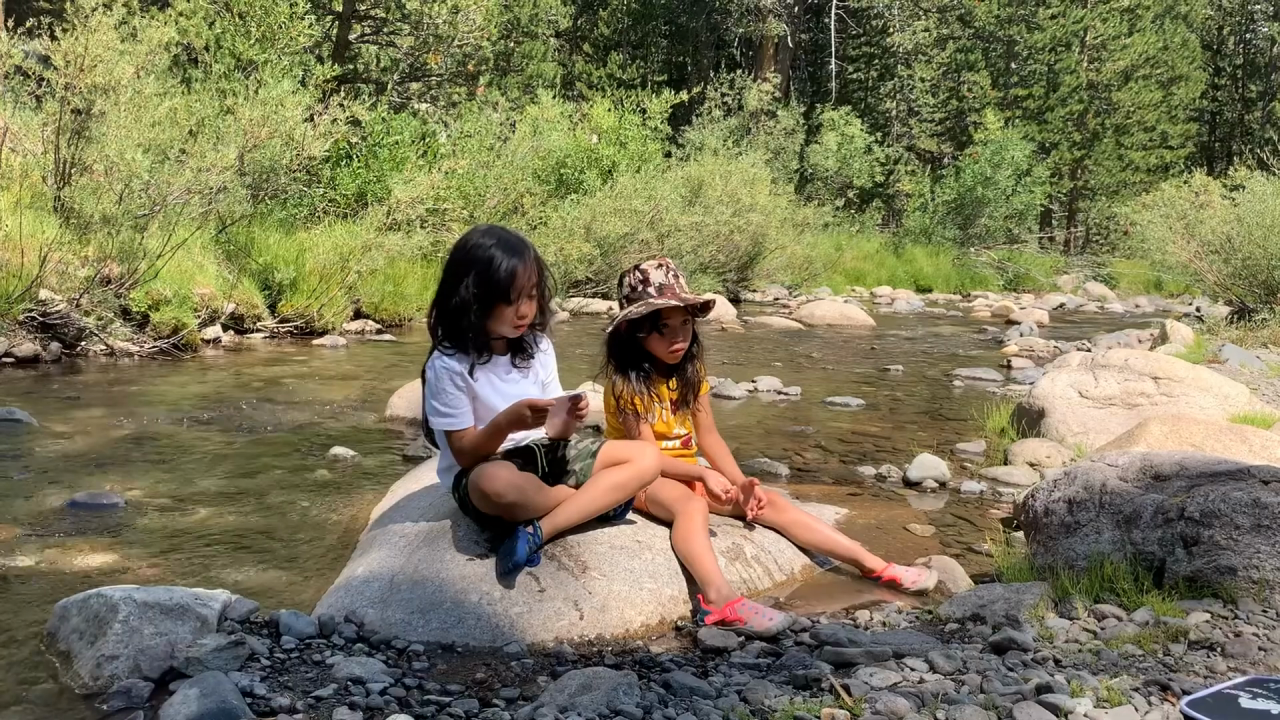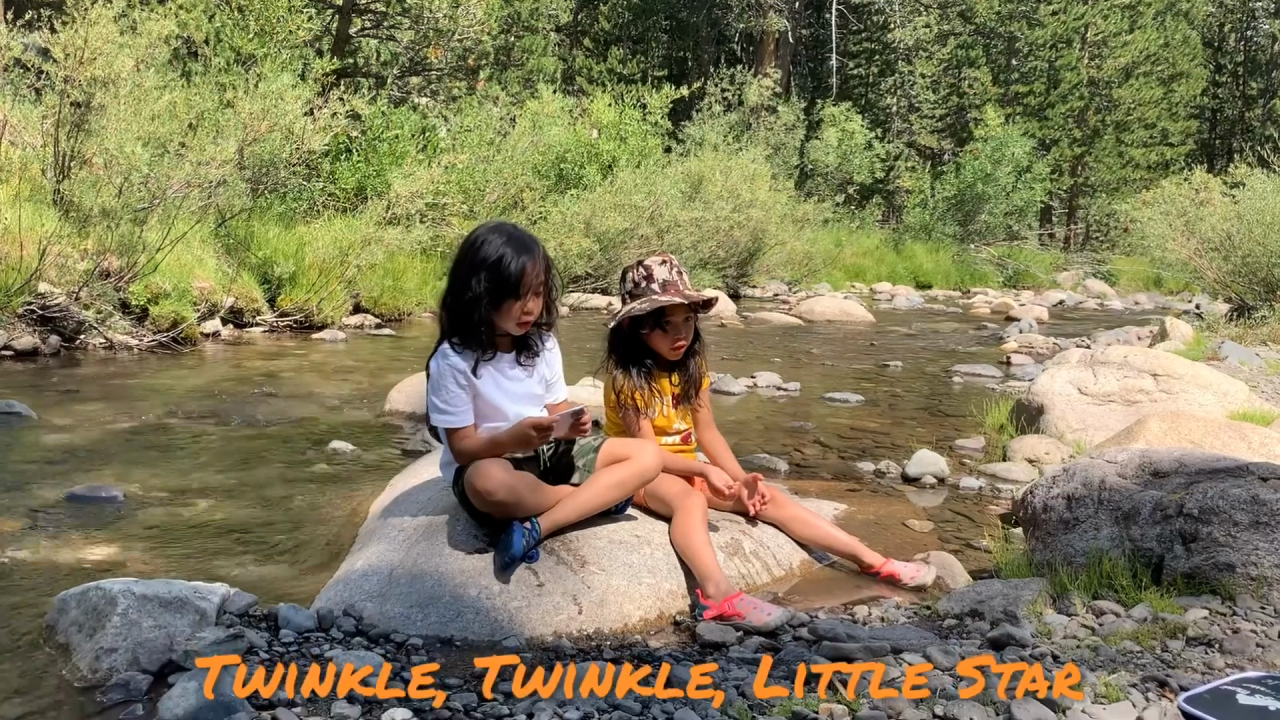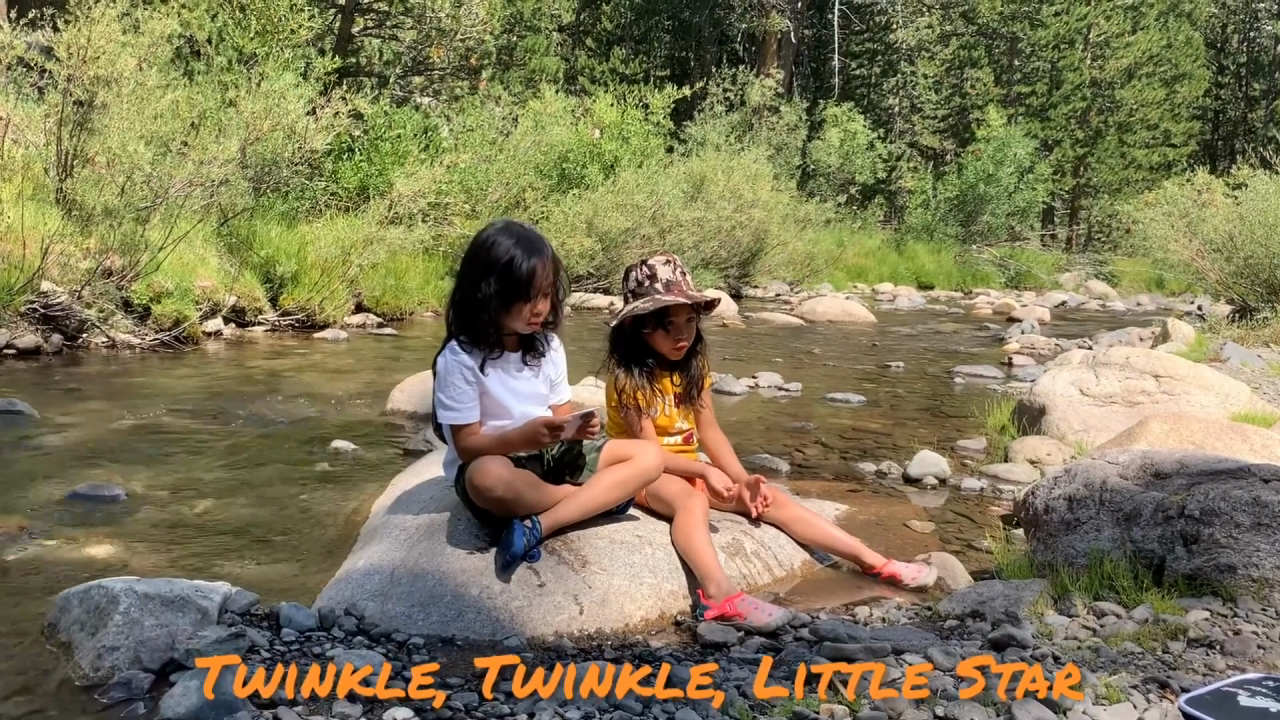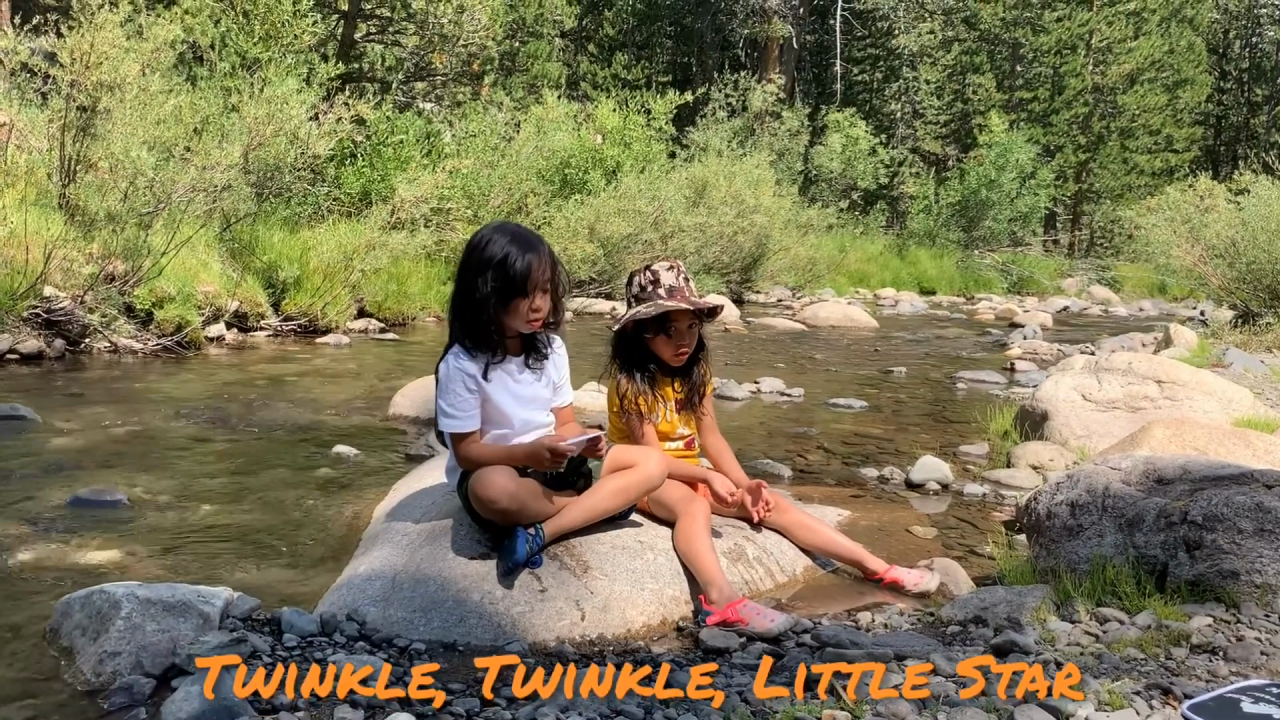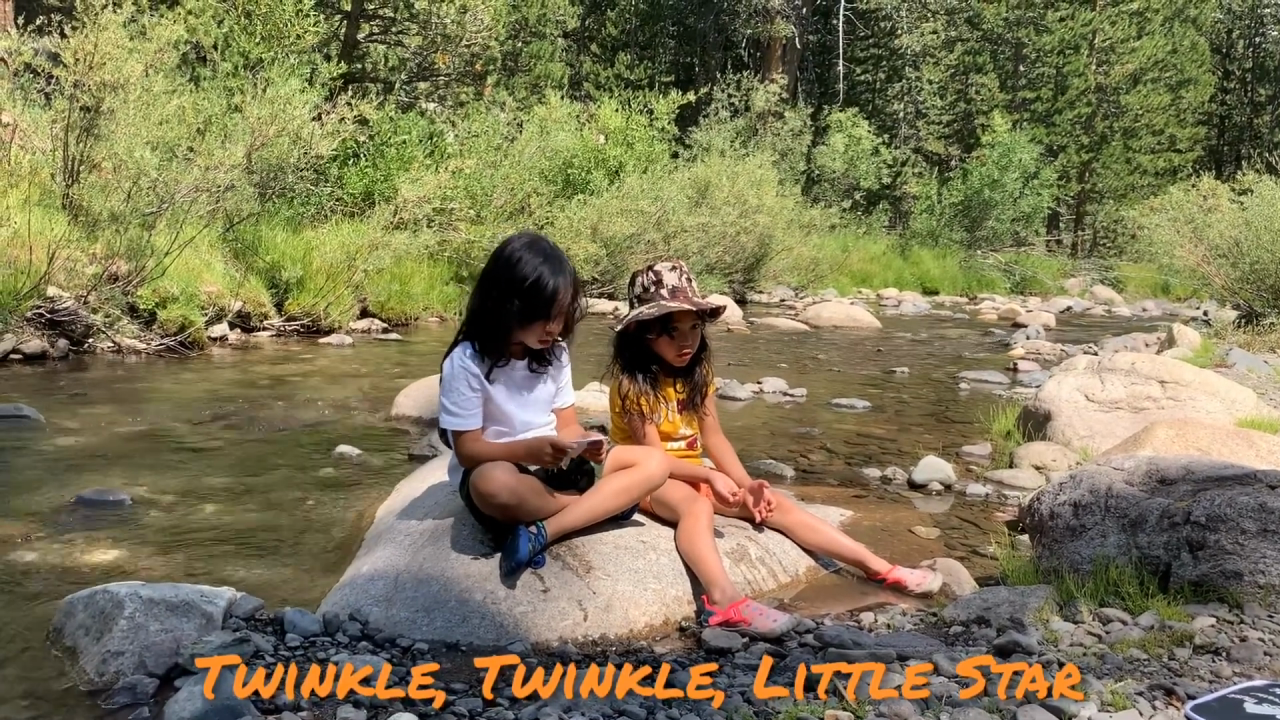
dt=1s
person 1, frame 1
left shoulder: (690, 372)
right shoulder: (626, 383)
left elbow: (708, 438)
left wrist: (740, 483)
right wrist: (703, 474)
left hip: (687, 474)
right hip: (644, 481)
left knee: (769, 503)
right knee: (692, 506)
left ankle: (874, 566)
right ankle: (720, 600)
person 1, frame 2
left shoulder: (690, 367)
right shoulder: (627, 377)
left elbow: (707, 432)
left wrist: (740, 477)
right wrist: (705, 470)
left hip: (687, 468)
left knee: (768, 498)
right knee: (690, 499)
left ankle: (872, 560)
right ankle: (718, 592)
person 1, frame 3
left shoulder: (692, 368)
right shoulder: (629, 378)
left elbow: (710, 433)
left wrist: (742, 479)
right wrist: (706, 471)
left hip: (689, 469)
left knee: (770, 499)
right knee: (691, 501)
left ankle: (873, 562)
right ankle: (719, 593)
person 1, frame 4
left shoulder: (694, 373)
right shoulder: (630, 382)
left elbow: (711, 438)
left wrist: (744, 483)
right wrist: (709, 476)
left hip: (691, 474)
left knee: (772, 504)
right knee: (694, 506)
left ankle: (876, 567)
right ankle: (721, 600)
person 1, frame 5
left shoulder: (696, 374)
right shoulder: (633, 383)
left elbow: (714, 439)
left wrist: (746, 484)
right wrist: (711, 476)
left hip: (693, 474)
left knee: (775, 504)
right knee: (696, 507)
left ankle: (879, 568)
right ankle: (724, 601)
person 2, frame 1
left shoulder: (537, 346)
right shoulder: (448, 365)
left elbow: (551, 429)
right elbow: (465, 453)
left wrist: (567, 419)
right wrist: (506, 423)
left hip: (544, 455)
right hip: (485, 471)
left knee: (646, 458)
right knee: (496, 484)
left ankle: (538, 531)
right ankle: (598, 498)
person 2, frame 2
left shoulder: (543, 344)
right shoulder: (453, 361)
left elbow: (557, 413)
right elbow: (463, 449)
left wrist: (570, 425)
right wrist: (511, 440)
left hip: (548, 454)
right hip: (491, 464)
left knee: (647, 457)
right knee: (488, 482)
left ankle: (536, 527)
right ankle: (597, 495)
person 2, frame 3
left shoulder: (548, 345)
right shoulder: (460, 359)
left elbow: (560, 415)
right elbow: (467, 446)
left wrist: (576, 428)
right wrist: (521, 438)
left hip: (550, 456)
right hip: (495, 463)
left knee: (648, 458)
right knee: (487, 479)
left ankle: (538, 526)
right ankle: (600, 495)
person 2, frame 4
left shoulder: (551, 348)
right shoulder: (462, 364)
left elbow: (565, 425)
right elbow: (467, 452)
left wrist: (582, 441)
right wrist: (525, 455)
left hip: (553, 465)
right hip: (497, 472)
left knee: (652, 464)
right knee: (493, 489)
left ankle: (542, 533)
right ankle: (604, 500)
person 2, frame 5
left shoulder: (555, 353)
right shoulder: (466, 362)
left elbow: (567, 425)
right elbow: (468, 450)
left wrist: (584, 443)
right wrist: (527, 450)
left hip: (555, 466)
right hip: (498, 472)
left knee: (654, 464)
right knee: (494, 484)
left ankle: (543, 531)
right ankle: (605, 501)
